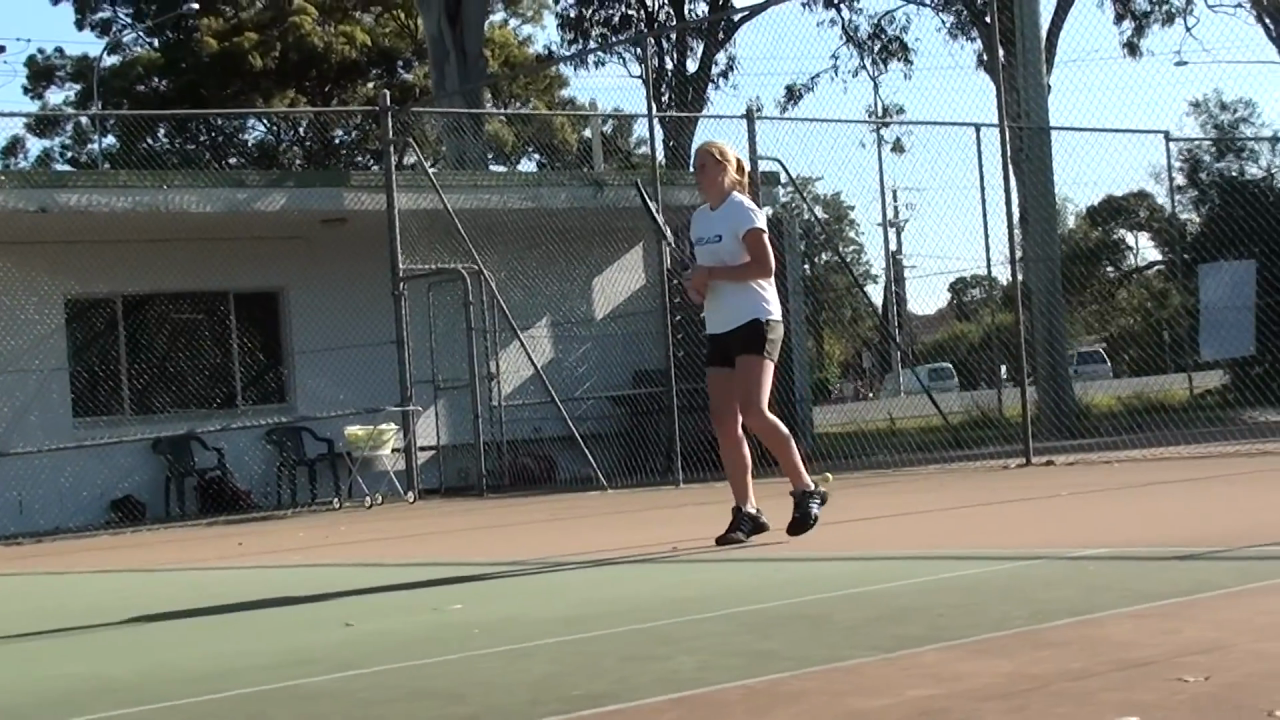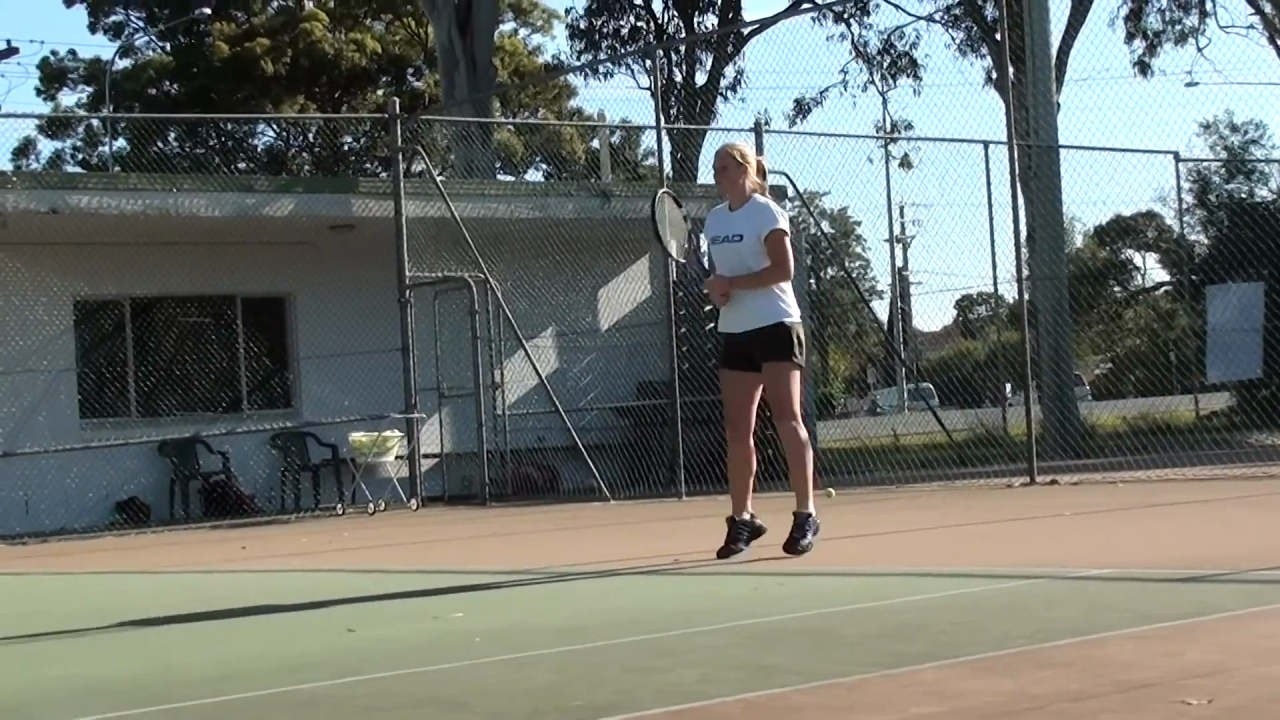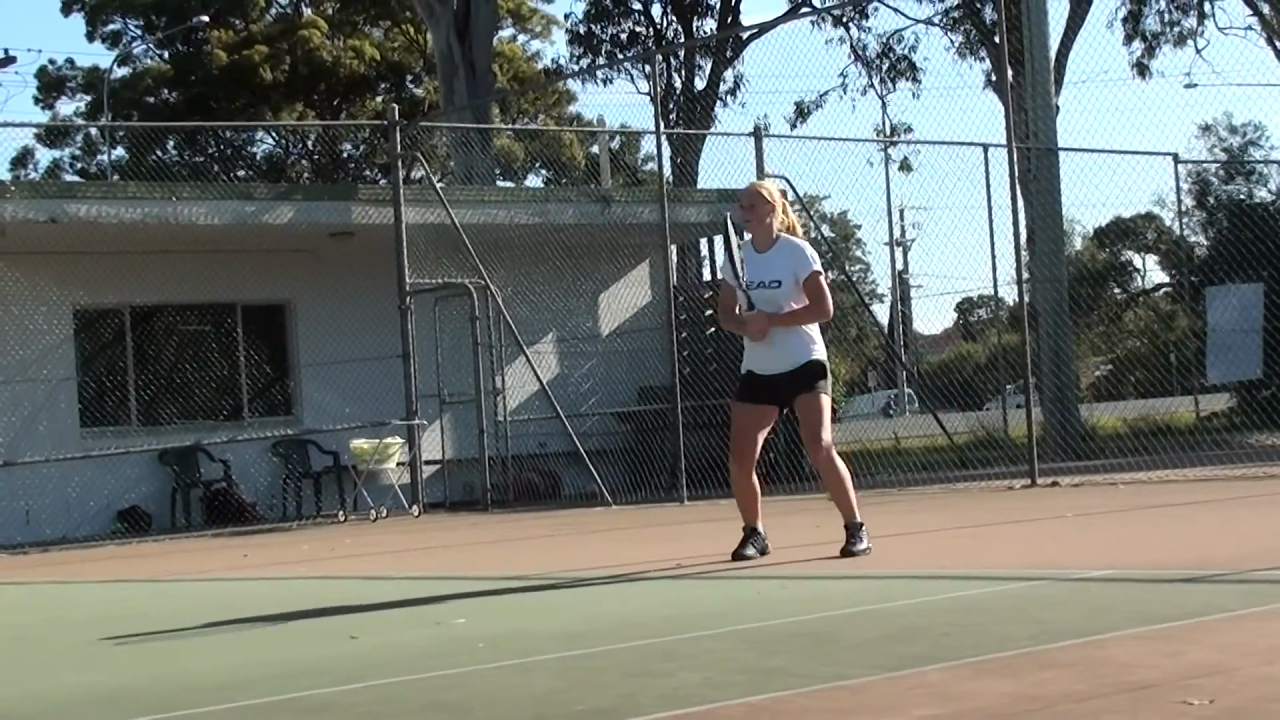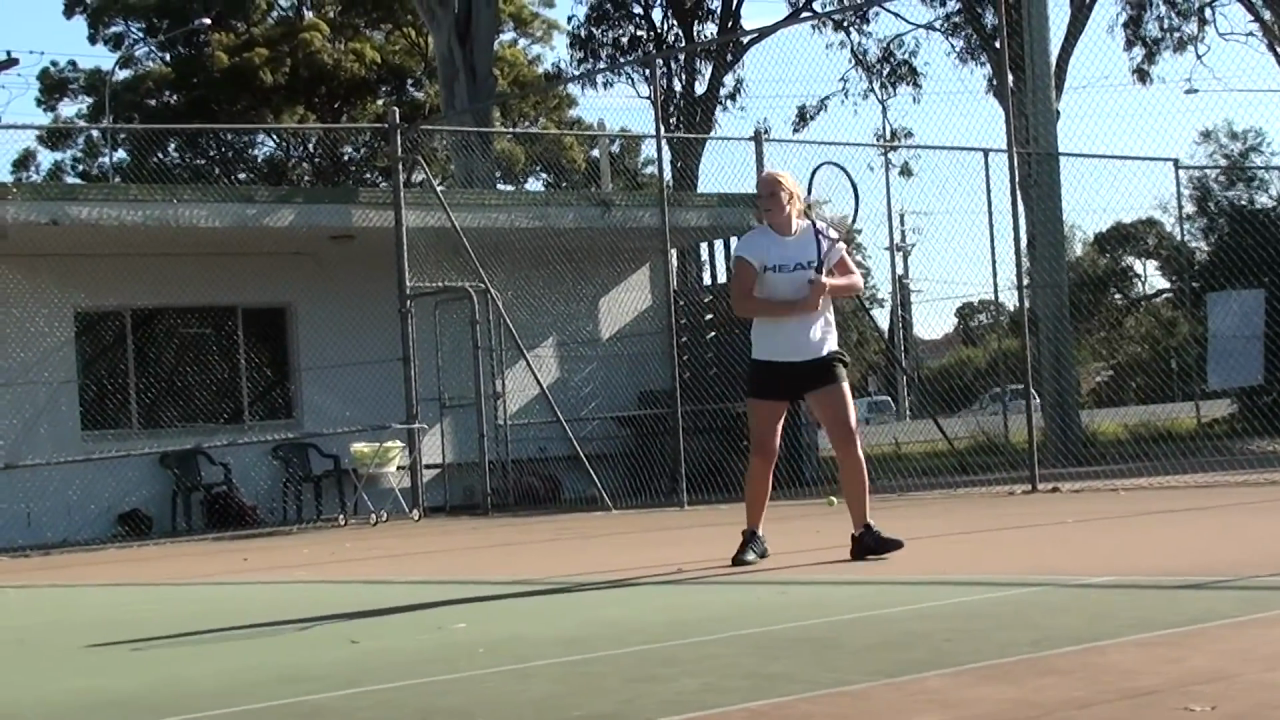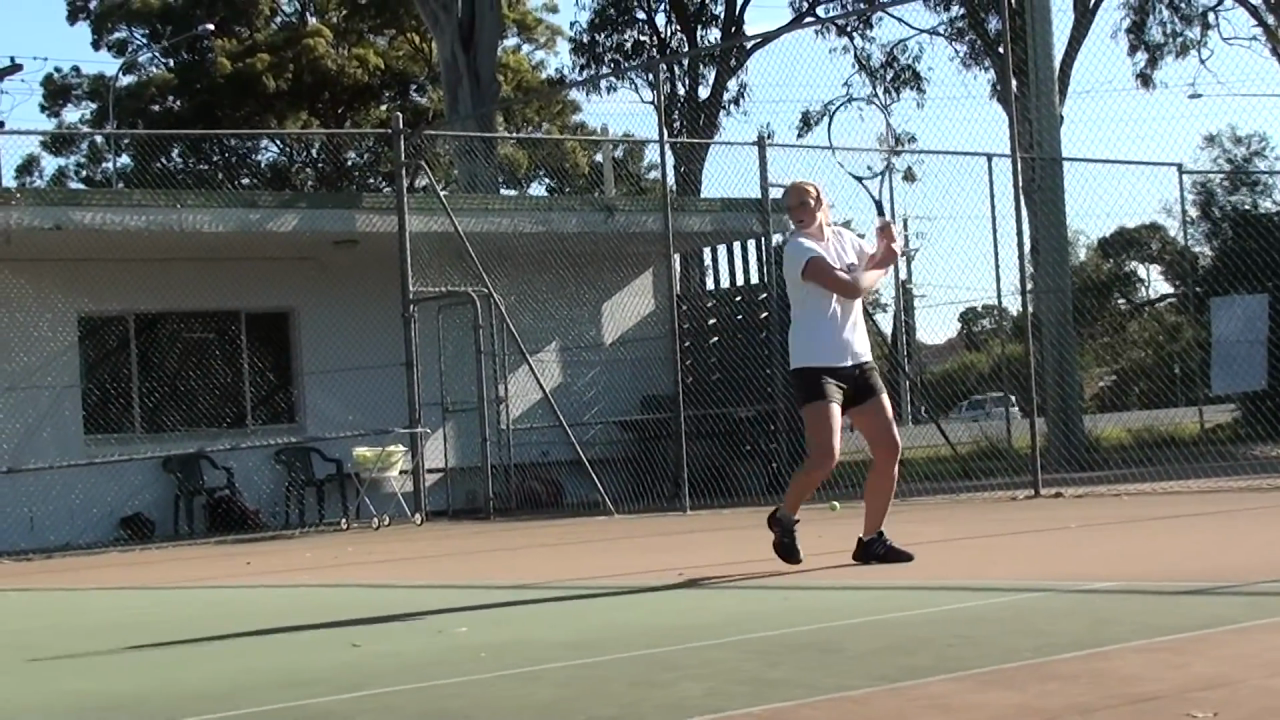
dt=0.3s
person 1, frame 1
left shoulder: (743, 211)
right shoulder: (698, 220)
left elbow: (764, 266)
left wrist: (710, 273)
right wrist: (695, 285)
left hip: (756, 323)
right hip: (720, 329)
left knee: (753, 410)
right knee: (723, 422)
left ankle: (806, 491)
right ankle: (747, 513)
person 1, frame 2
left shoulder: (767, 212)
right shoulder: (713, 219)
left elbow: (784, 269)
left wrist: (732, 282)
right wrist: (716, 289)
left hip: (775, 326)
right hip: (734, 332)
left knee: (786, 418)
right knee: (736, 429)
left ankle: (805, 517)
right ankle: (742, 519)
person 1, frame 3
left shoulder: (799, 253)
right shoulder: (735, 259)
left elbow: (824, 308)
right elbow: (724, 311)
left wrist: (776, 322)
right wrist: (747, 326)
left hip: (805, 365)
right hip: (758, 371)
left knee: (820, 448)
right knee: (740, 458)
left ankle: (856, 528)
right ankle: (754, 533)
person 1, frame 4
left shoulder: (821, 236)
right shoulder: (750, 244)
left elbow: (855, 280)
right elbow: (741, 303)
left wrist: (830, 286)
right wrist: (797, 306)
left hip: (821, 355)
right hip: (770, 362)
left knee: (848, 440)
right knee: (762, 454)
left ankle: (863, 533)
right ankle: (753, 536)
person 1, frame 5
left shoulder: (842, 237)
right shoulder: (799, 249)
left elbow: (875, 267)
right elbow: (849, 287)
left wrist: (886, 248)
right wrist: (882, 264)
left hip: (857, 362)
right hip: (814, 367)
left knee: (888, 450)
right knee: (824, 457)
left ankle: (871, 539)
right ankle: (785, 516)
